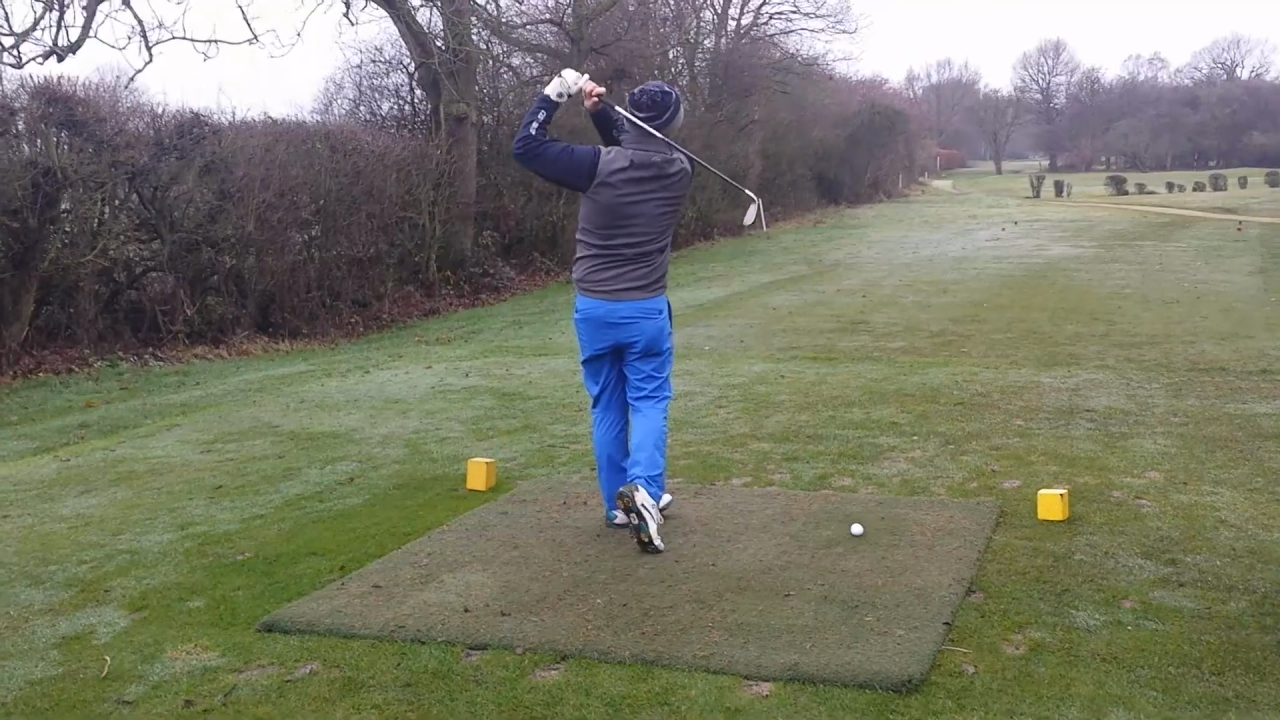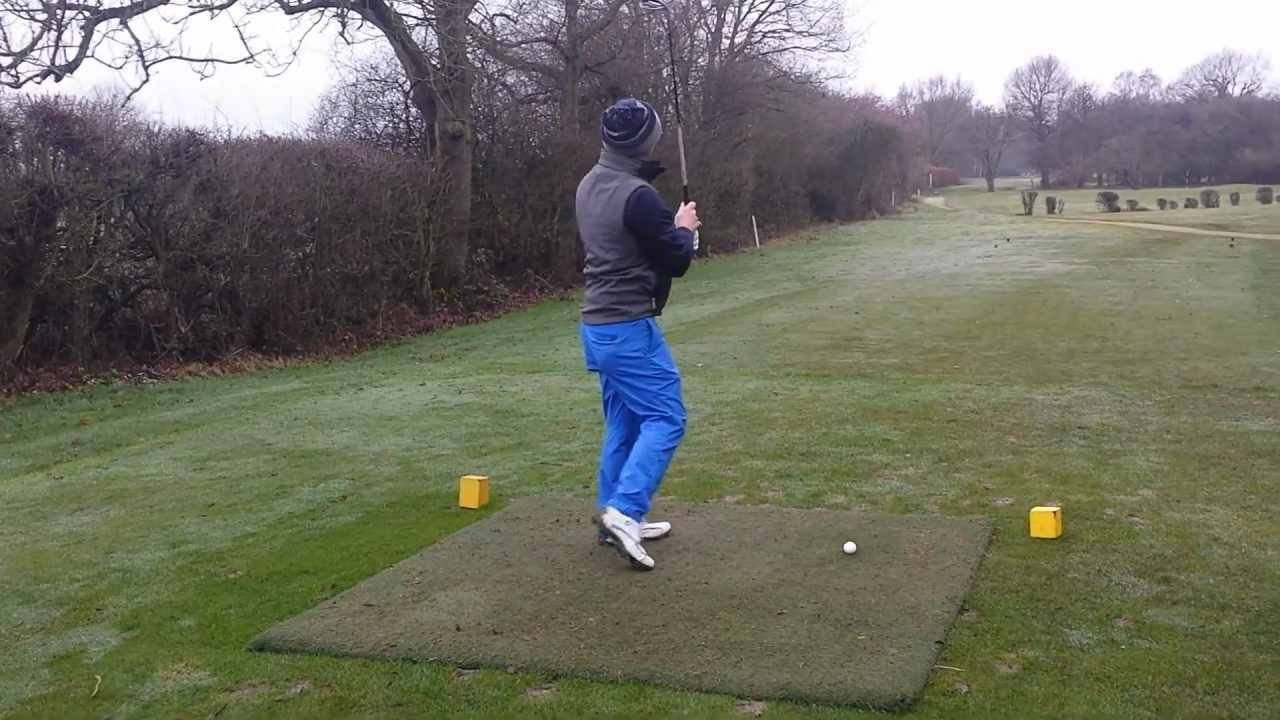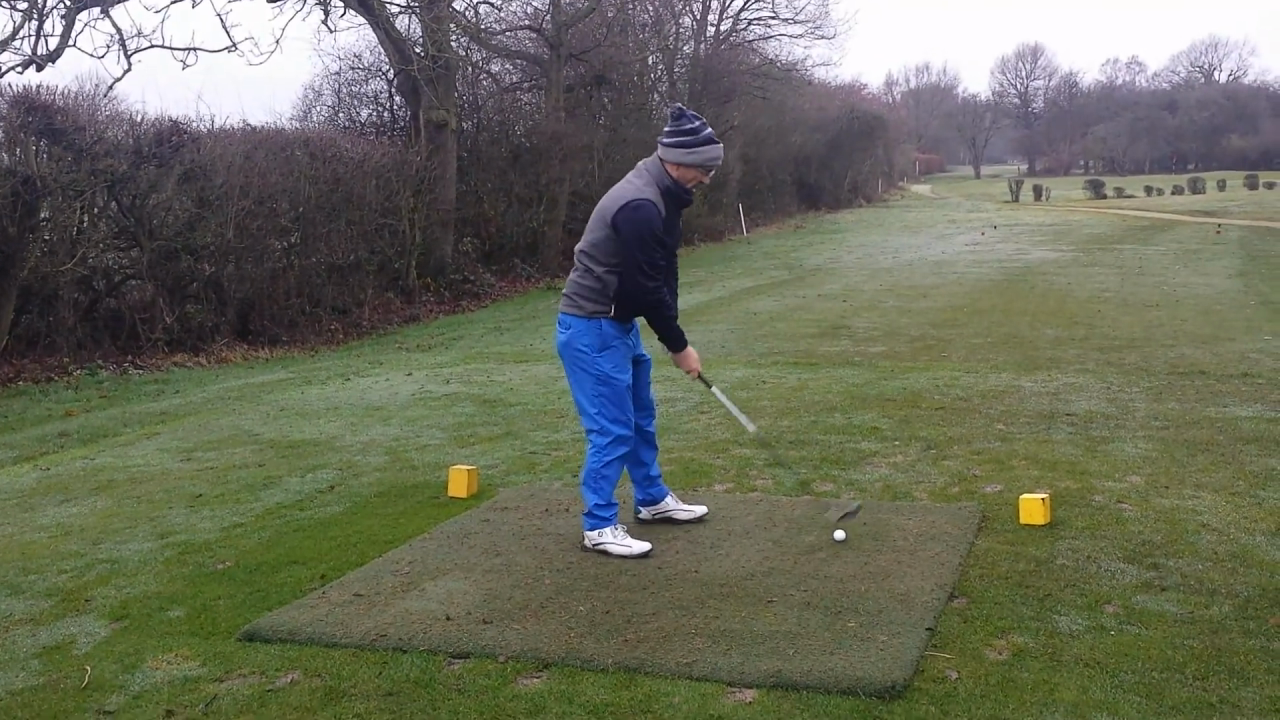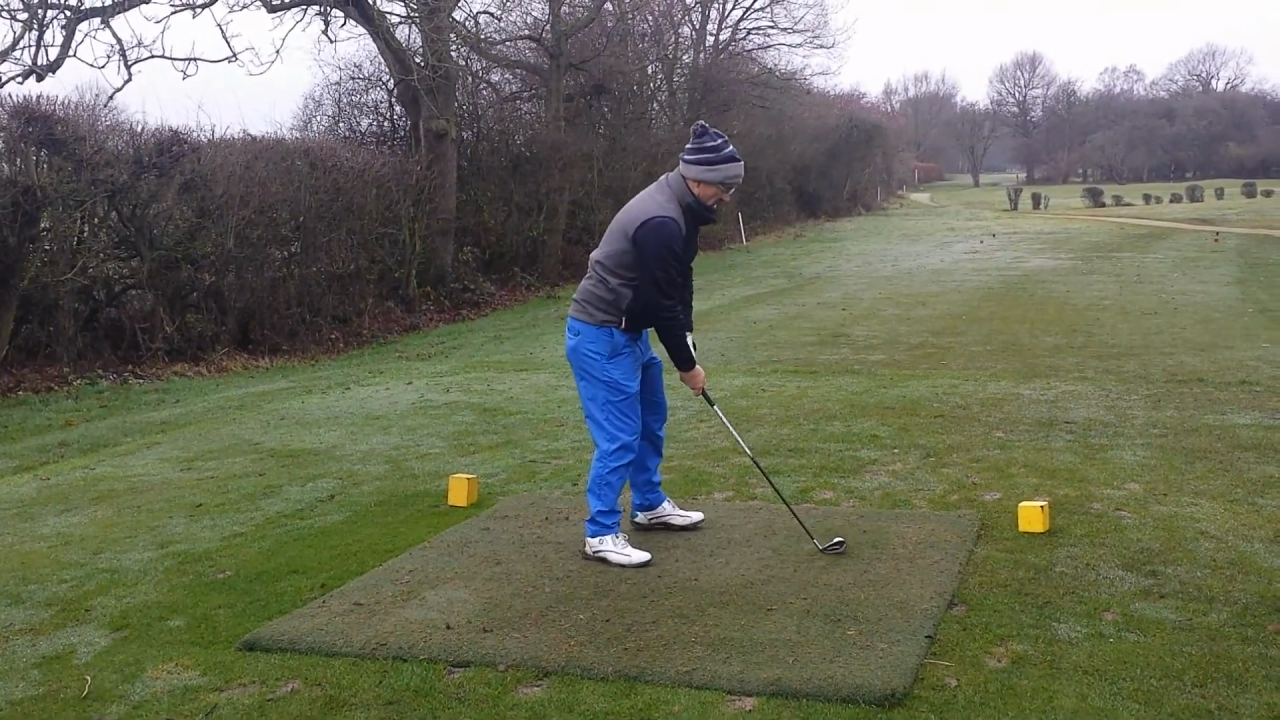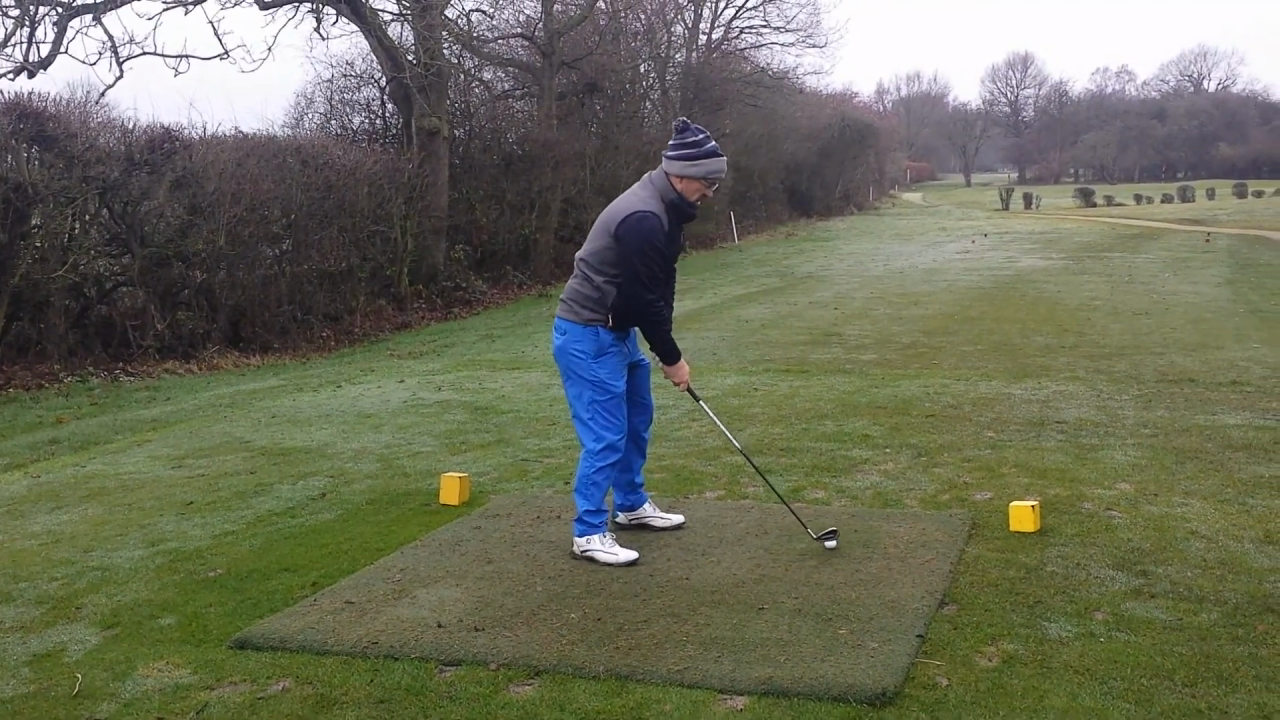
dt=1s
person 1, frame 1
left shoulder: (600, 166)
right shoulder: (680, 170)
left elbow: (526, 147)
left wrist: (555, 90)
right wrist: (599, 110)
left hip: (594, 308)
right hip: (647, 309)
left knee: (607, 407)
right knee: (649, 402)
left ankle: (618, 504)
right ankle: (644, 489)
person 1, frame 2
left shoulder: (589, 186)
right shoulder: (638, 196)
right elbow: (676, 261)
left wrist: (667, 229)
right wrist: (684, 230)
left hip: (599, 325)
right hip: (630, 328)
left knee: (623, 424)
right knee: (664, 420)
left ankle: (618, 518)
right ankle: (622, 510)
person 1, frame 3
left shoulder: (658, 193)
right shoulder: (640, 207)
left elbow: (661, 274)
right elbow: (648, 287)
left wrist: (673, 336)
right wrist: (679, 346)
left hip: (617, 322)
right hip: (592, 327)
left knee: (640, 416)
right knee: (612, 426)
left ankle: (653, 499)
right ankle: (599, 526)
person 1, frame 4
left shoulder: (675, 203)
right shoulder: (661, 224)
left elbow: (677, 284)
right elbow: (662, 302)
left wrist: (687, 336)
right wrist: (687, 364)
left hip: (626, 329)
right hip: (601, 335)
left knee: (651, 418)
right knee: (619, 435)
left ankle: (649, 504)
right ankle: (601, 534)
person 1, frame 5
left shoulder: (663, 206)
right shoulder: (643, 220)
left elbow: (660, 286)
right elbow: (645, 298)
left wrist: (665, 348)
right wrist: (671, 358)
left hip: (615, 329)
right hip: (588, 334)
left knee: (637, 419)
right knee: (606, 434)
left ankle: (630, 504)
right ankle: (589, 533)
